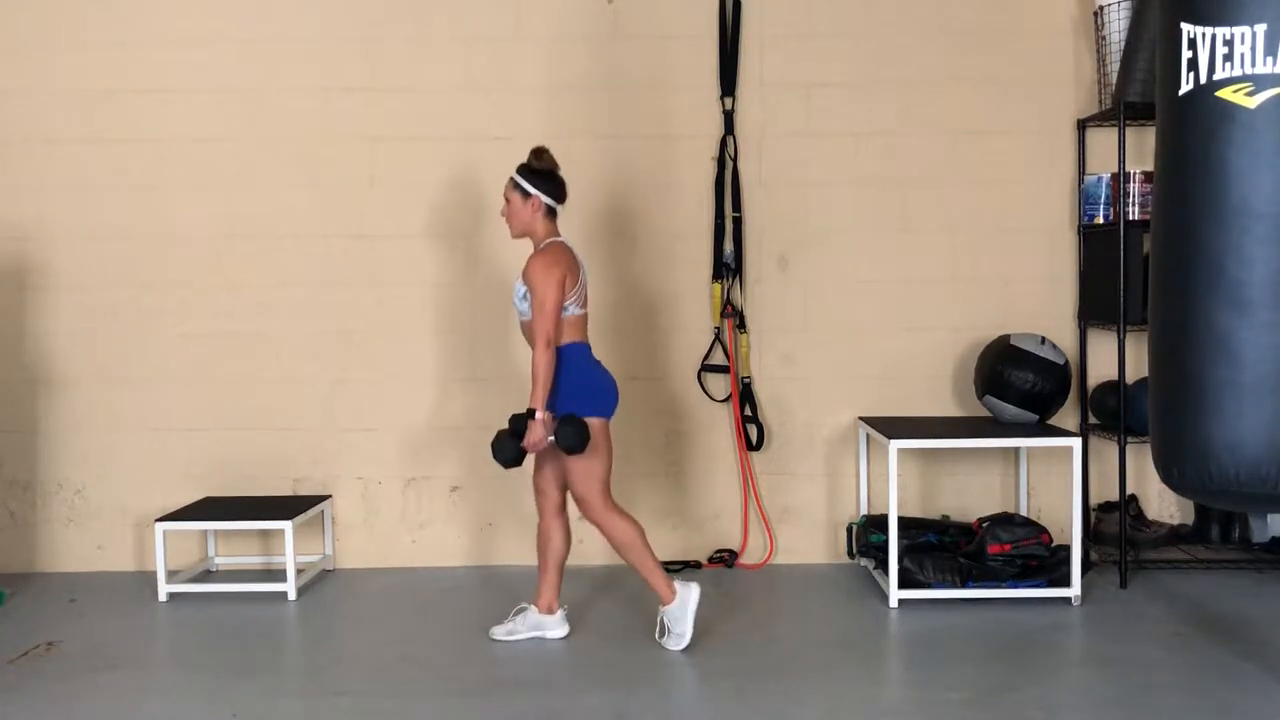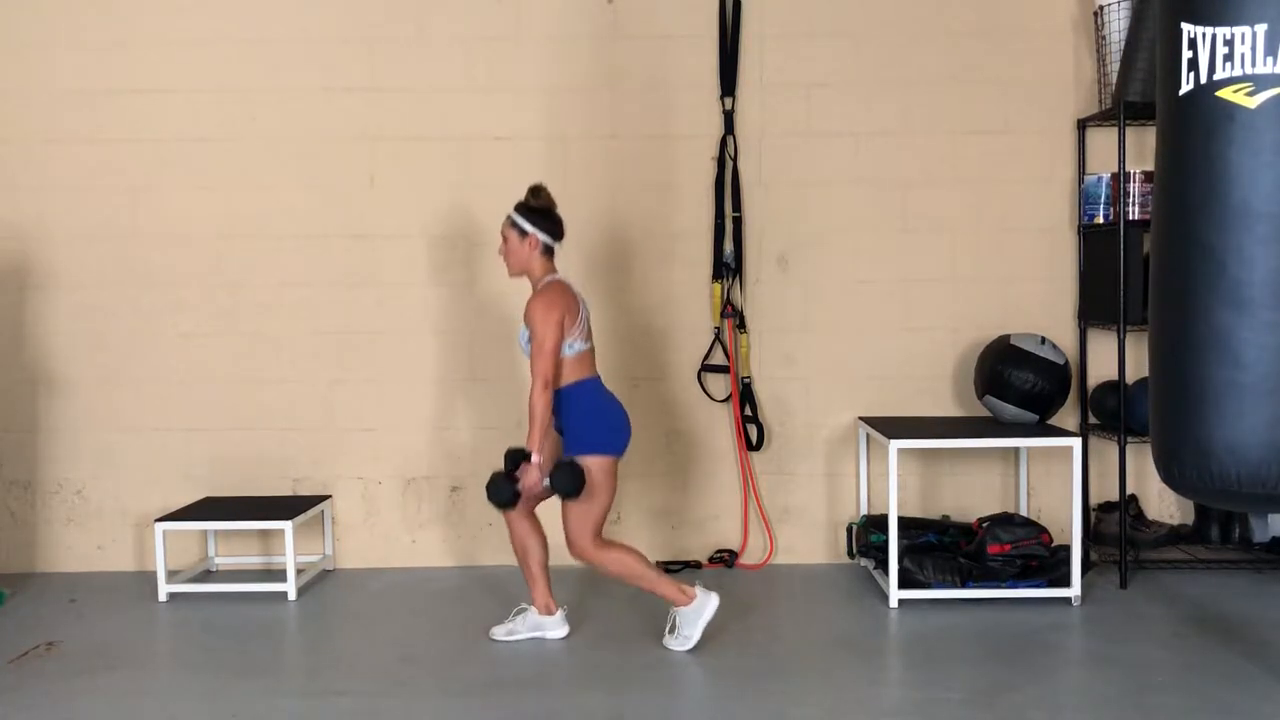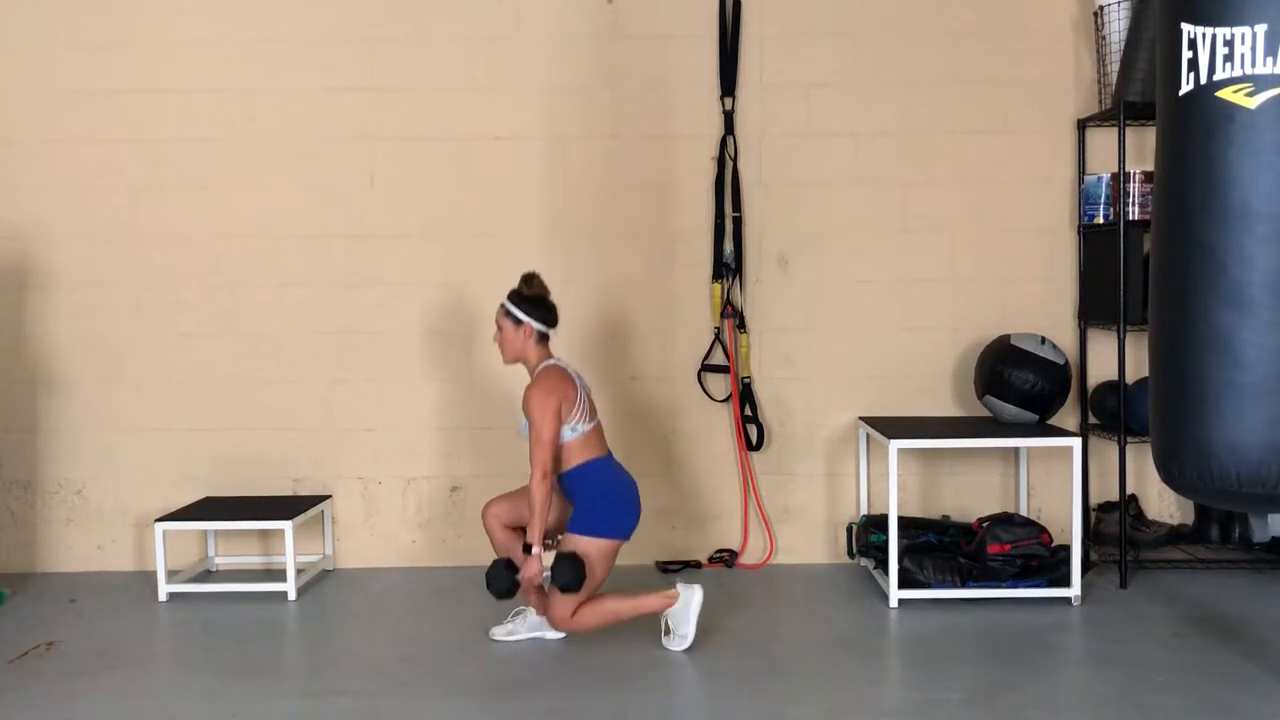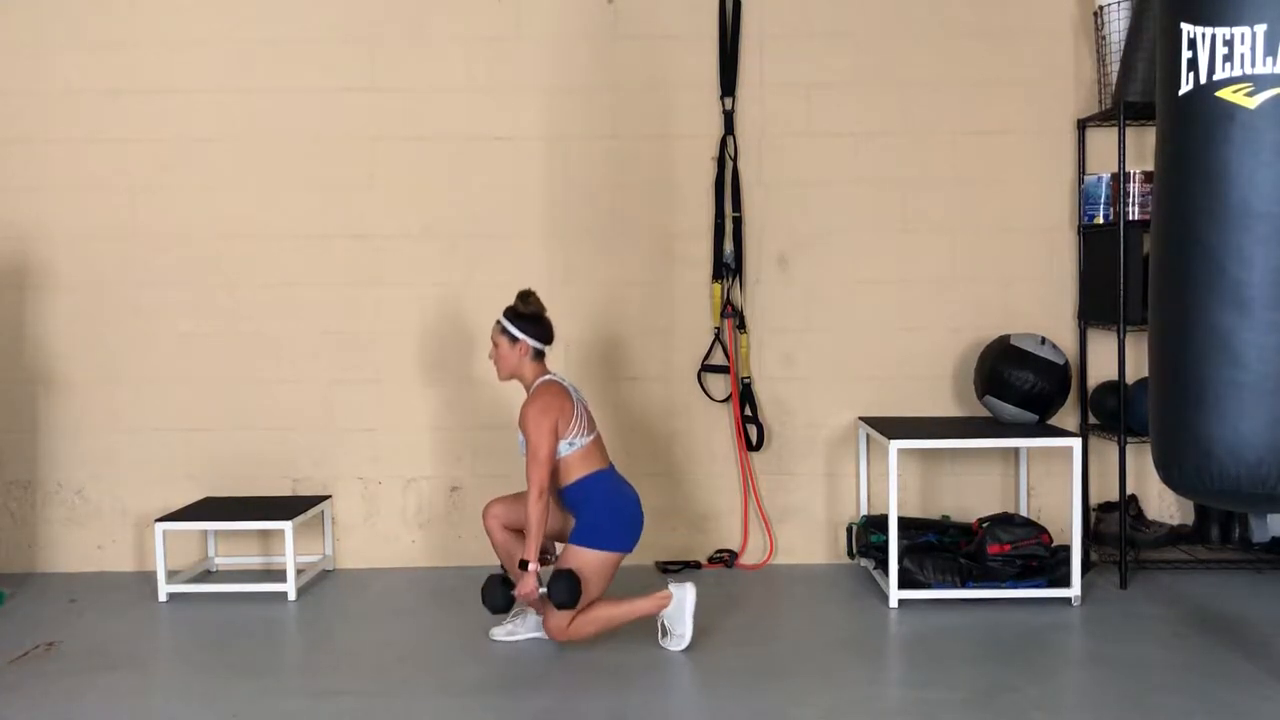
dt=0.4s
person 1, frame 1
left shoulder: (545, 260)
right shoulder: (556, 254)
left elbow: (546, 342)
left wrist: (537, 413)
right wrist: (545, 409)
left hip: (576, 386)
right hip: (571, 384)
left knee: (596, 504)
right knee: (549, 501)
left ankle: (673, 597)
right ankle: (546, 613)
person 1, frame 2
left shoulder: (544, 300)
right shoulder: (558, 292)
left elbow: (543, 383)
left wrist: (534, 455)
right wrist: (542, 448)
left hip: (590, 423)
right hip: (581, 419)
left knee: (583, 541)
right knee: (514, 503)
left ankle: (690, 599)
right ankle: (544, 613)
person 1, frame 3
left shoulder: (542, 388)
right shoulder: (557, 373)
left elbow: (542, 474)
left wrist: (533, 550)
right wrist: (540, 530)
left hip: (602, 501)
right hip: (595, 490)
left knee: (564, 615)
right knee: (495, 515)
left ankle: (674, 600)
right ankle: (538, 611)
person 1, frame 4
left shoulder: (539, 405)
right shoulder: (555, 388)
left elbow: (538, 492)
left wrist: (529, 567)
right wrist: (537, 547)
left hip: (605, 513)
right hip: (597, 501)
left knee: (561, 627)
right knee: (495, 515)
left ankle: (669, 602)
right ankle: (538, 613)
